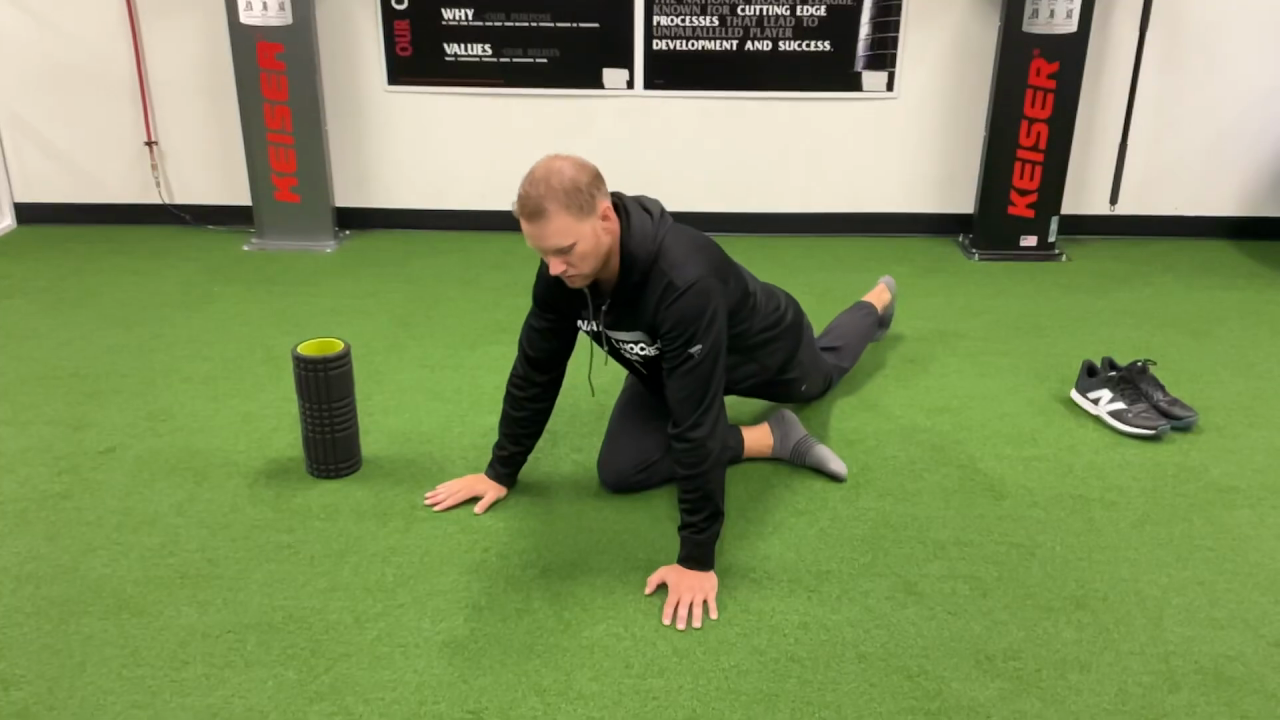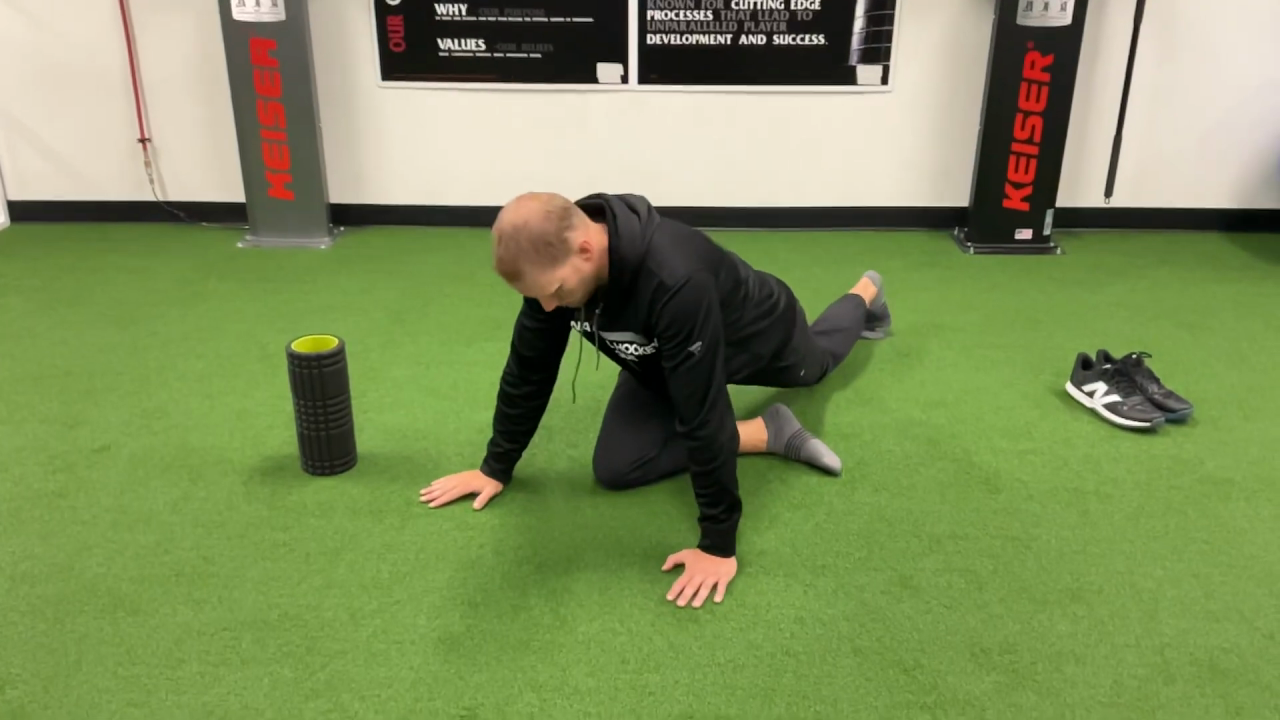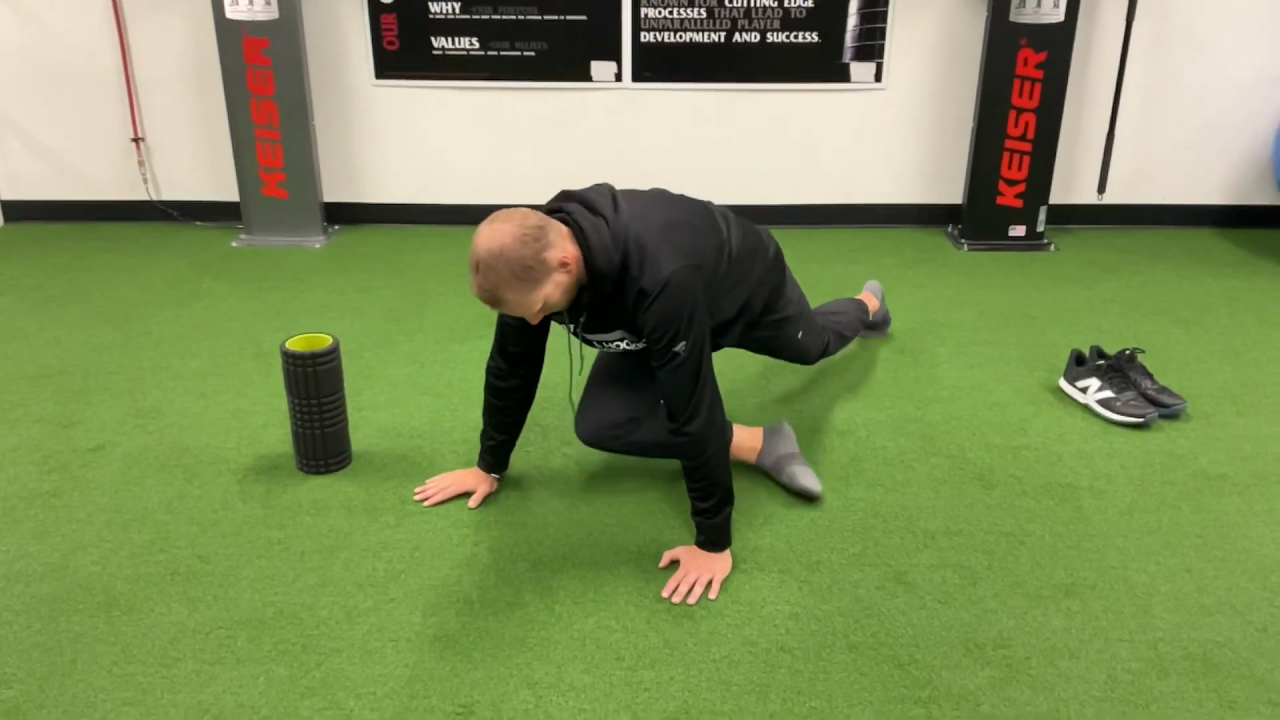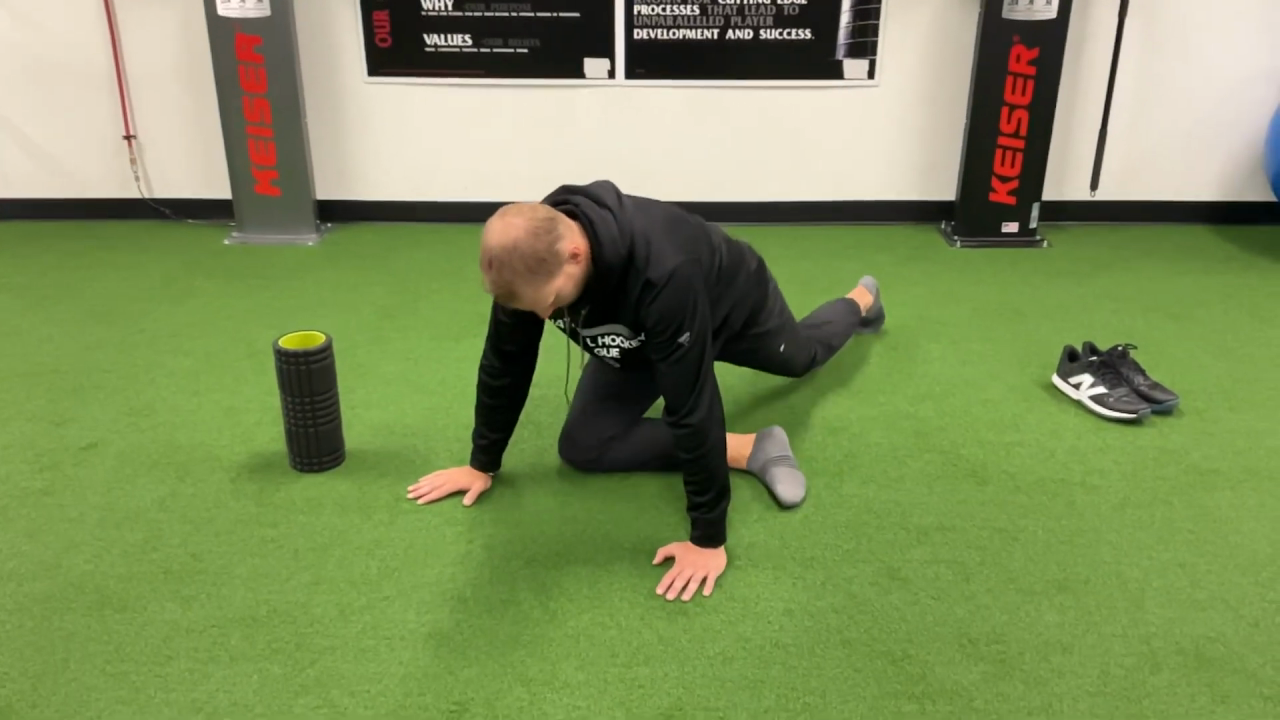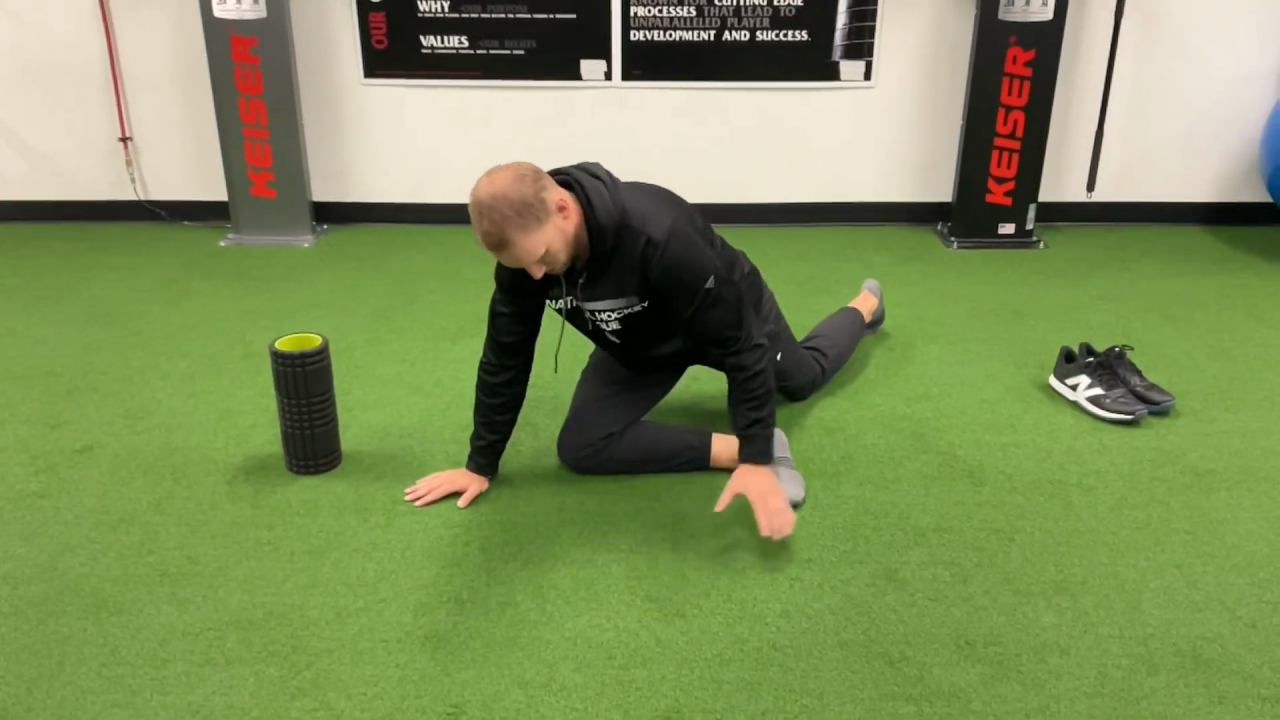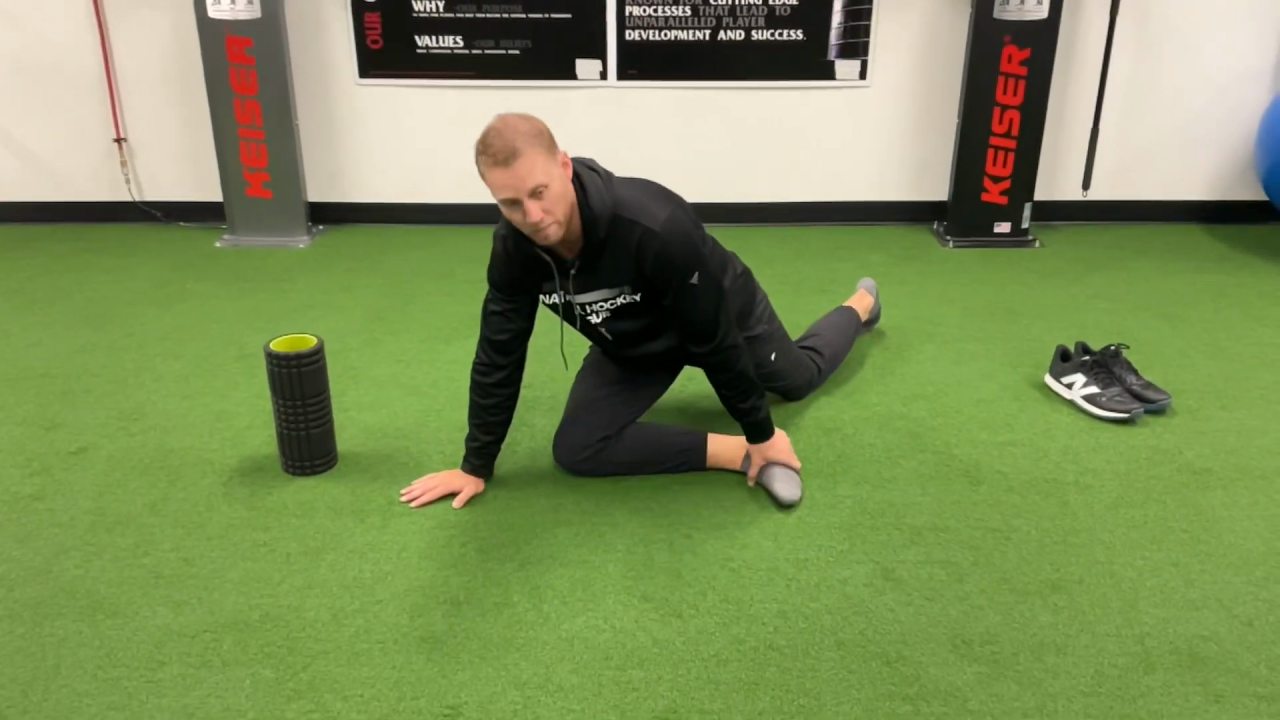
dt=0.4s
person 1, frame 1
left shoulder: (684, 280)
right shoulder: (562, 269)
left elbow: (697, 420)
right elbow: (537, 369)
left wrist: (697, 560)
right wrist: (500, 472)
left hip: (764, 349)
left knee: (823, 372)
right knee: (619, 470)
left ankle: (877, 300)
right ankle: (772, 438)
person 1, frame 2
left shoulder: (675, 281)
right shoulder: (551, 263)
left elbow: (703, 411)
right elbow: (529, 368)
left wrist: (718, 544)
right wrist: (495, 468)
left hip: (759, 337)
left knee: (816, 362)
right knee: (615, 467)
left ankle: (865, 296)
right ankle: (767, 434)
person 1, frame 3
left shoulder: (660, 277)
right shoulder: (530, 259)
left elbow: (692, 408)
right elbow: (512, 365)
left wrist: (713, 542)
right wrist: (490, 465)
left hip: (749, 283)
left knee: (813, 343)
right knee: (597, 423)
left ankle: (867, 305)
right ankle: (760, 447)
person 1, frame 4
left shoulder: (663, 272)
right shoulder: (531, 258)
left elbow: (691, 403)
right elbow: (505, 364)
left wrist: (707, 537)
right wrist: (482, 464)
left hip: (733, 307)
left knee: (801, 357)
right knee: (582, 447)
left ankle: (860, 300)
right ankle: (749, 450)
person 1, frame 5
left shoulder: (658, 235)
right shoulder: (524, 248)
left elbow: (739, 343)
right elbow: (506, 357)
left wrist: (757, 460)
right wrist: (482, 466)
left hip: (728, 319)
right hip: (639, 341)
left knee: (801, 379)
right knee: (581, 448)
left ankle: (862, 305)
right ankle: (728, 448)
person 1, frame 6
left shoulder: (655, 227)
right shoulder: (515, 246)
left elbow: (715, 340)
right elbow: (499, 356)
left wrist: (761, 432)
right wrist: (476, 466)
left hip: (723, 314)
right hip: (632, 343)
left knee: (799, 378)
right knee: (576, 450)
left ankle: (859, 305)
right ankle: (735, 453)
